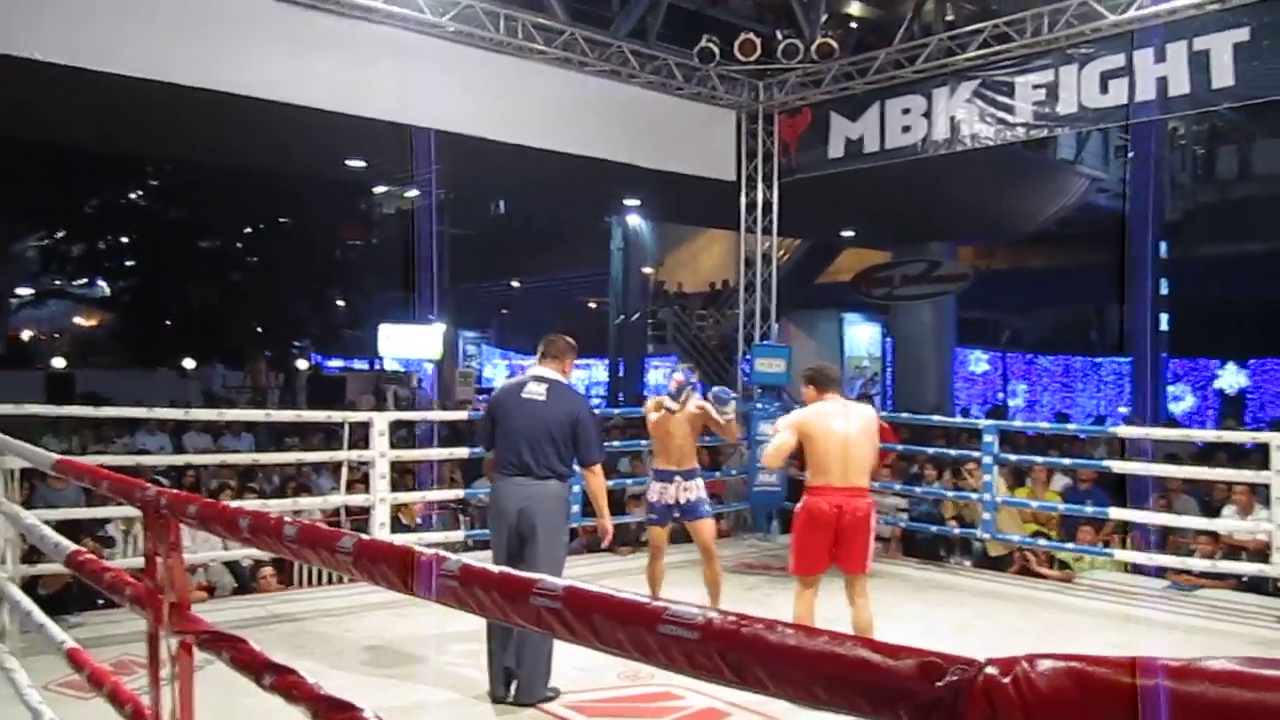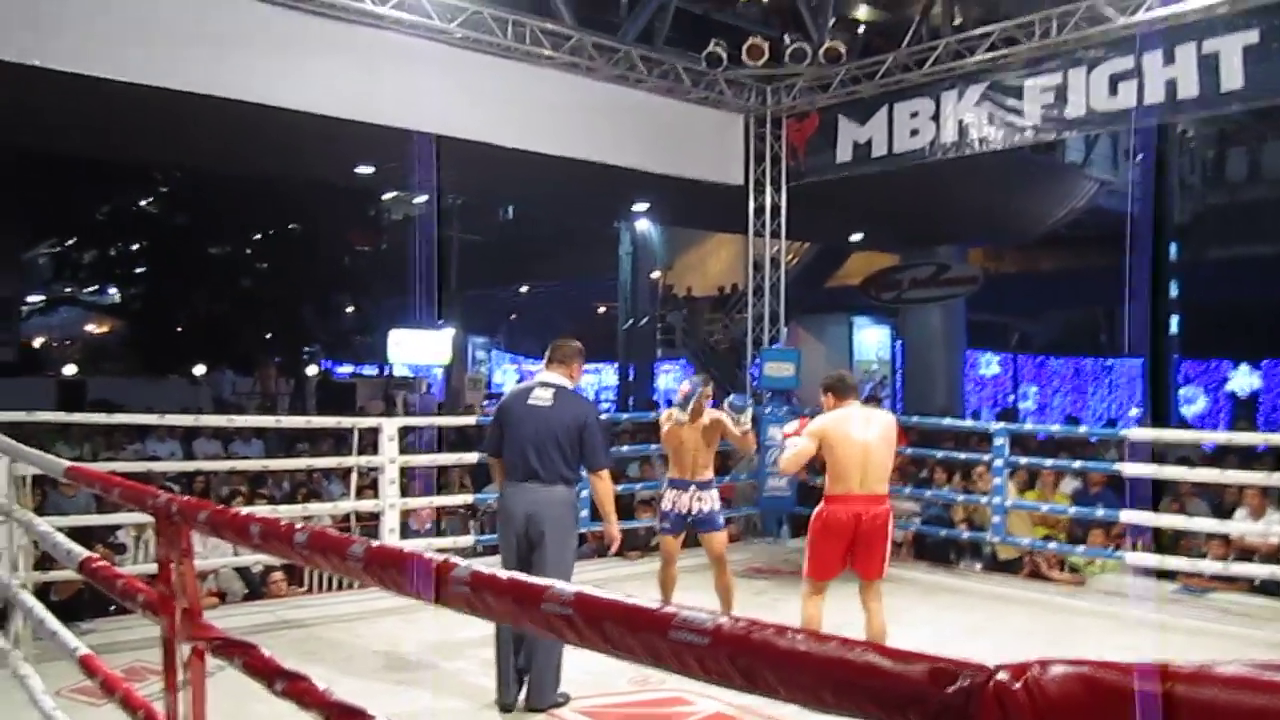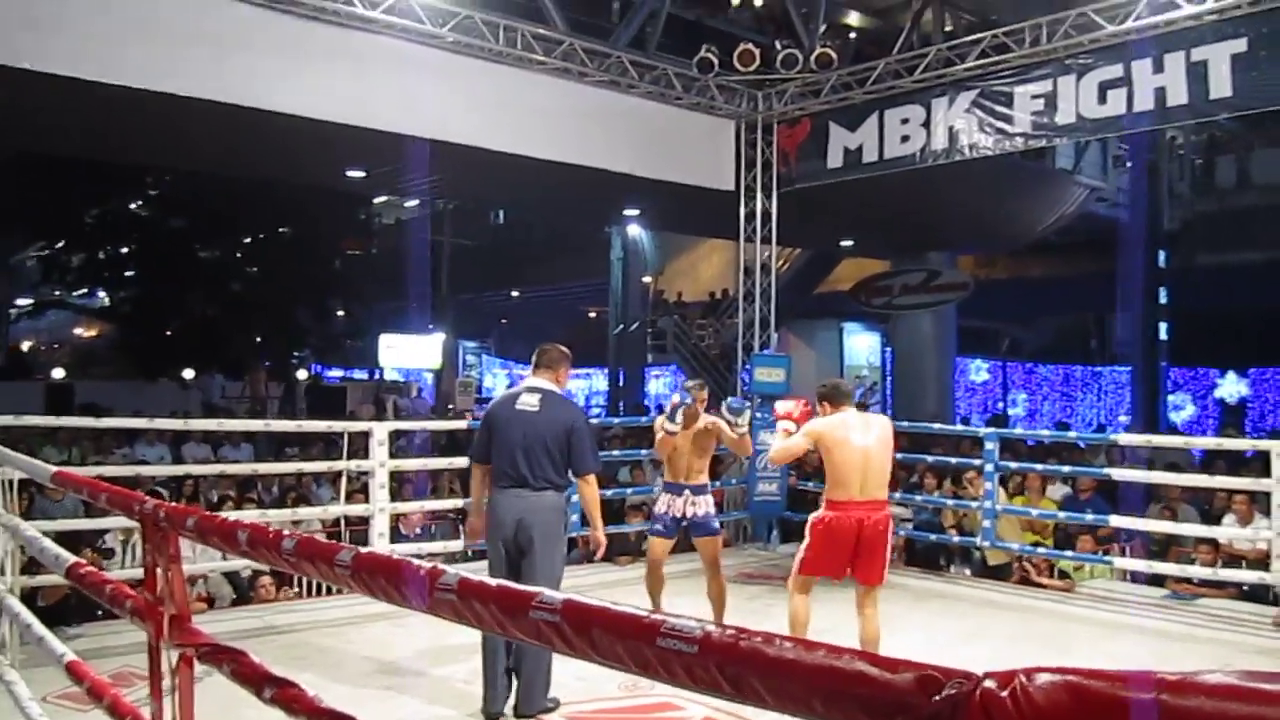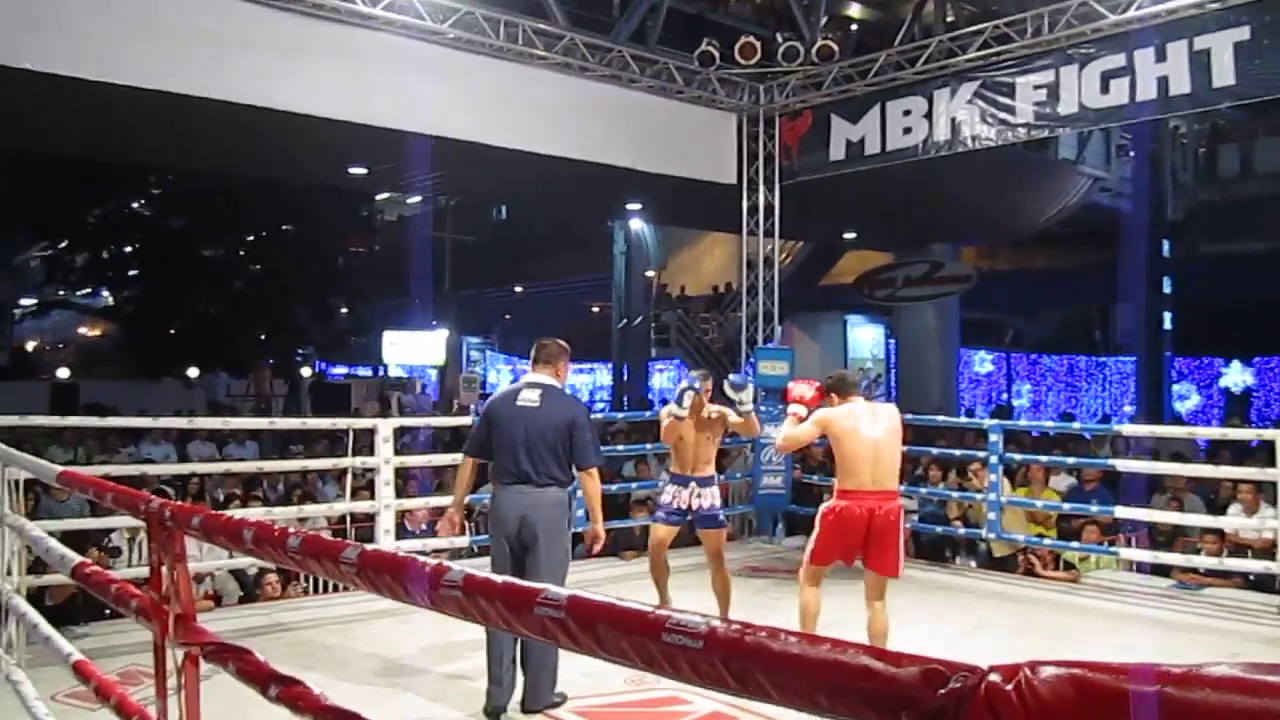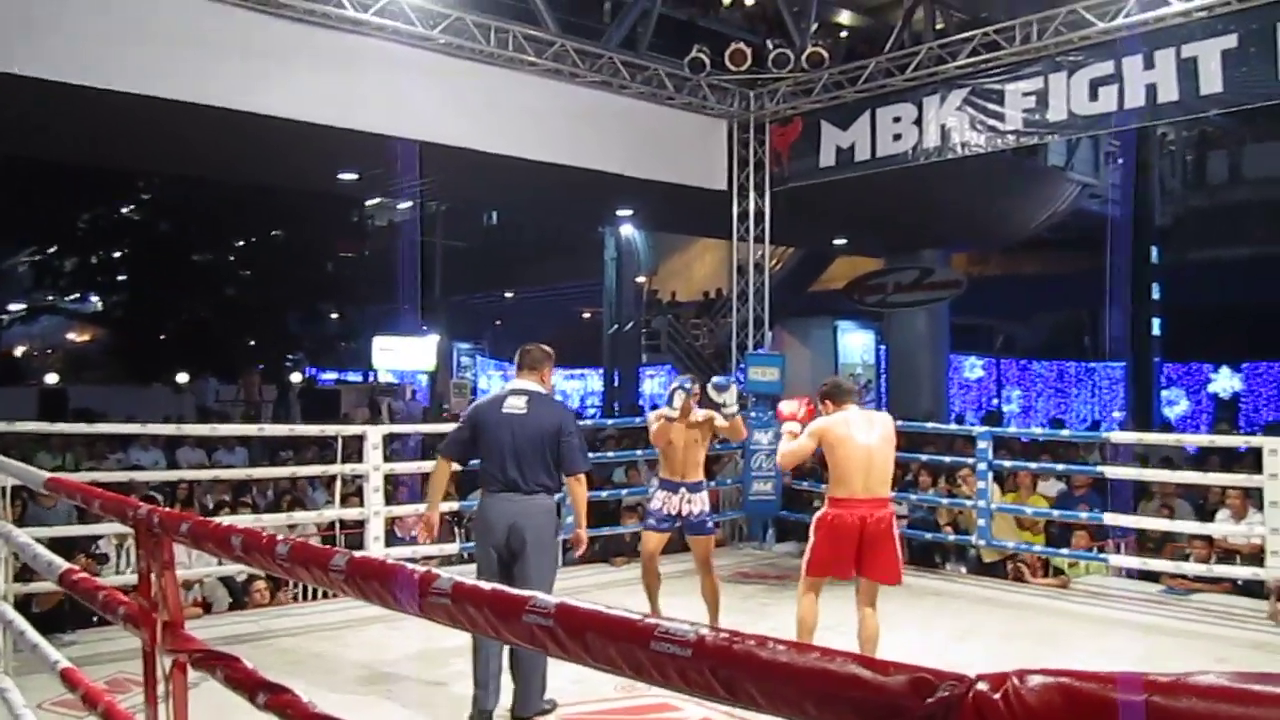
dt=0.1s
person 1, frame 1
left shoulder: (502, 394)
right shoulder: (574, 403)
right elbow: (591, 468)
right wrist: (603, 515)
left hip: (504, 493)
right hip: (547, 498)
left ankle: (499, 682)
right ankle: (531, 687)
person 1, frame 2
left shoulder: (510, 400)
right shoulder: (581, 408)
left elbow: (495, 461)
right elbow: (598, 473)
right wrist: (610, 521)
left hip: (513, 499)
right hip: (555, 503)
left ankle: (507, 690)
right ankle: (541, 693)
person 1, frame 3
left shoulder: (498, 406)
right shoulder: (570, 413)
left elbow: (480, 466)
right elbow: (587, 477)
left wrist: (477, 514)
right wrist: (597, 526)
left hip: (502, 506)
right hip: (546, 509)
person 1, frame 4
left shoulder: (498, 402)
right shoulder: (571, 407)
left elbow: (471, 460)
right elbow: (587, 471)
left wrist: (456, 506)
right wrist: (596, 520)
left hip: (505, 502)
right hip: (548, 505)
person 1, frame 5
left shoulder: (483, 408)
right shoulder: (558, 414)
left elbow: (445, 460)
right elbow: (575, 477)
left wrist: (433, 510)
right wrist: (580, 525)
left hip: (492, 509)
right hip: (537, 512)
person 2, frame 1
left shoulder: (802, 417)
right shoulder: (868, 413)
left elbow: (770, 461)
left wrist: (781, 437)
left hip: (819, 503)
right hip: (858, 504)
left knee: (806, 589)
right knee: (858, 592)
person 2, frame 2
left shoulder: (823, 424)
right shoulder: (887, 419)
left elbow: (787, 466)
left wrist: (792, 441)
left hip: (836, 511)
right hip: (876, 510)
left knee: (814, 592)
right knee: (872, 597)
person 2, frame 3
left shoulder: (822, 426)
right shoulder: (884, 423)
left elbow: (775, 456)
left wrist: (784, 425)
left hip: (837, 516)
right hip: (877, 516)
left knee: (798, 585)
right knee: (867, 605)
person 2, frame 4
left shoulder: (830, 416)
right shoulder: (891, 412)
left elbow: (783, 443)
left wrist: (796, 410)
left hip: (848, 505)
right hip: (888, 506)
left knee: (810, 577)
right knee: (876, 597)
person 2, frame 5
left shoulder: (823, 425)
right shoulder: (885, 421)
left elbow: (784, 461)
left wrist: (789, 427)
left hip: (840, 513)
right hip: (879, 514)
left knee: (809, 590)
right knee: (867, 602)
person 3, frame 1
left shoulder: (702, 407)
right shoulder: (656, 404)
left elbow: (732, 436)
right elbow: (655, 431)
left wrist: (727, 412)
right wrist: (672, 401)
left hip: (691, 481)
right hip: (661, 482)
left knee: (709, 549)
right knee: (656, 550)
left ankle: (716, 607)
person 3, frame 2
left shoulder: (718, 419)
right shoulder: (670, 415)
left elbow: (749, 449)
right elbow: (667, 444)
left wrist: (744, 422)
right wrist: (682, 412)
left hip: (706, 493)
right hip: (676, 491)
left knee: (720, 559)
right knee: (668, 558)
left ankle: (727, 616)
person 3, frame 3
left shoulder: (714, 424)
right shoulder: (663, 422)
left elbow: (745, 451)
right elbow: (660, 453)
left wrist: (741, 424)
right wrist: (674, 423)
left hip: (701, 497)
right hip: (670, 495)
left knee: (713, 566)
right knee: (654, 561)
left ankle: (719, 624)
right ankle: (656, 611)
person 3, frame 4
left shoulder: (720, 413)
right shoulder: (669, 411)
left elbow: (752, 432)
right elbow: (666, 438)
left wrist: (745, 403)
right wrist: (680, 406)
left hip: (707, 489)
right hip: (676, 487)
left knee: (717, 558)
right knee: (656, 548)
left ankle: (724, 619)
right ankle: (663, 601)
person 3, frame 5
left shoulder: (708, 417)
right shoulder: (658, 416)
left elbow: (739, 436)
right elbow: (657, 440)
left wrist: (730, 405)
right wrist: (672, 409)
left hip: (696, 494)
right hip: (665, 493)
left knee: (705, 565)
right knee: (648, 557)
left ankle: (714, 624)
right ankle: (654, 610)
